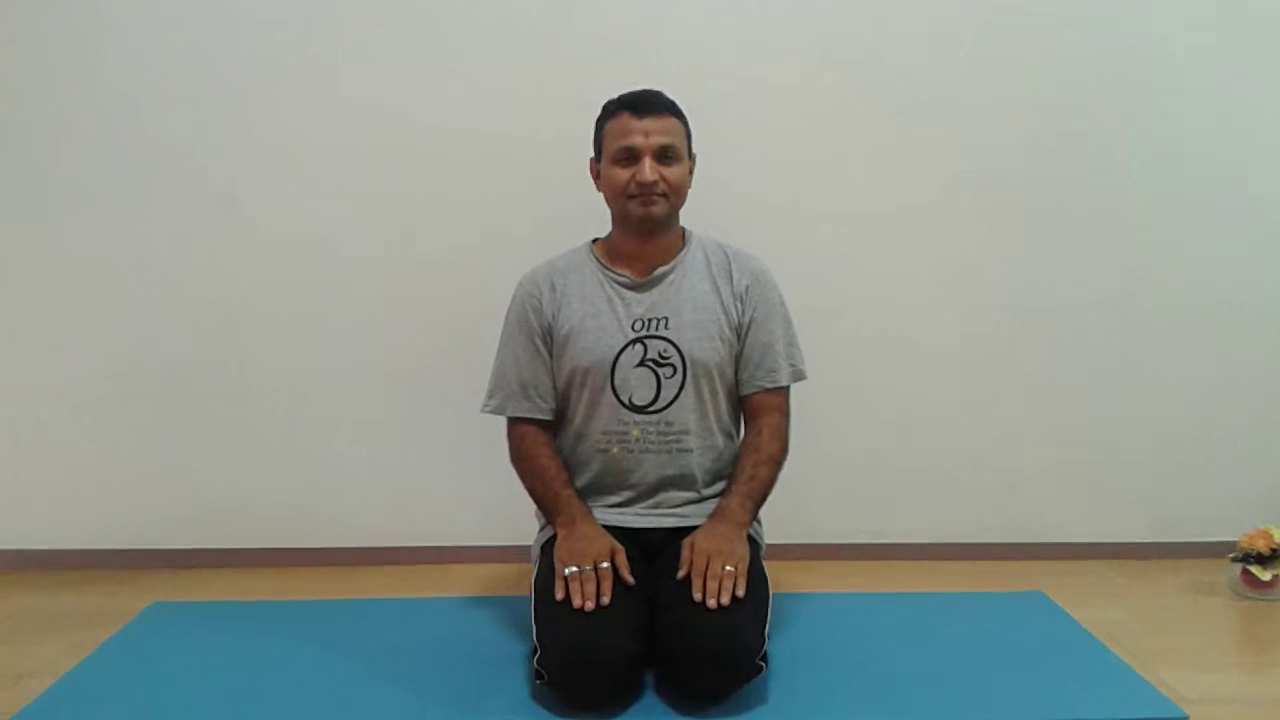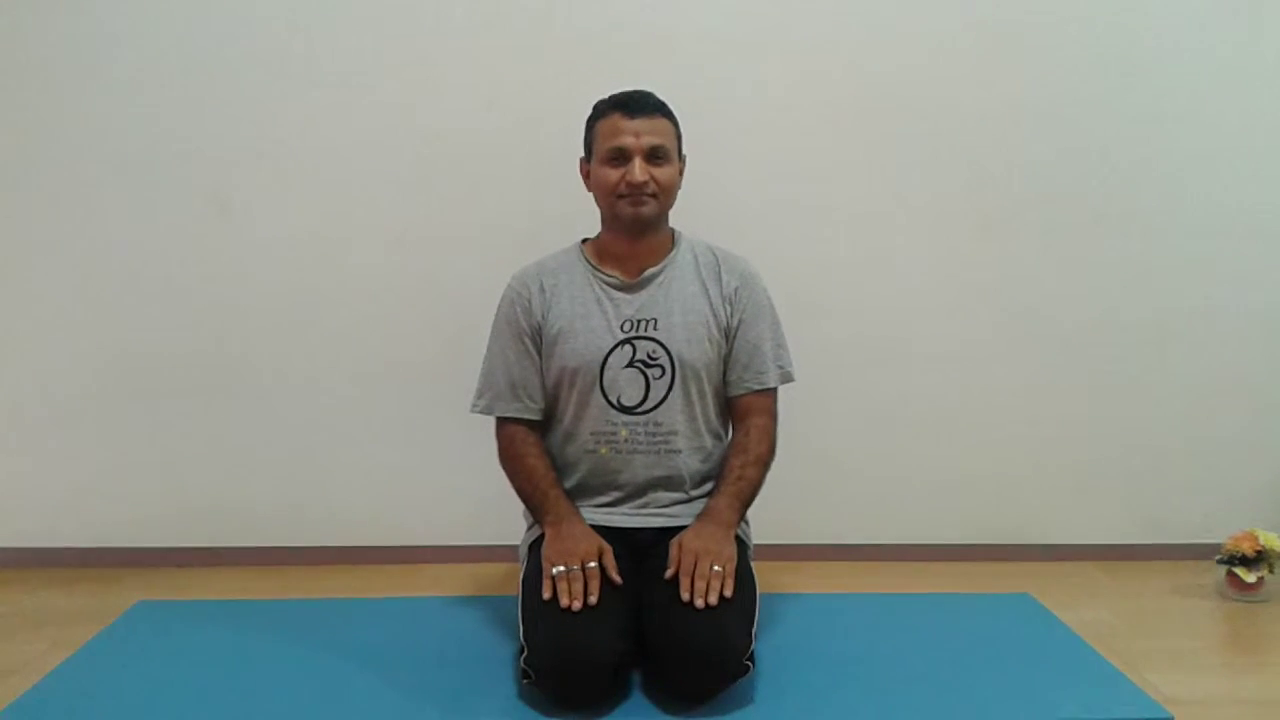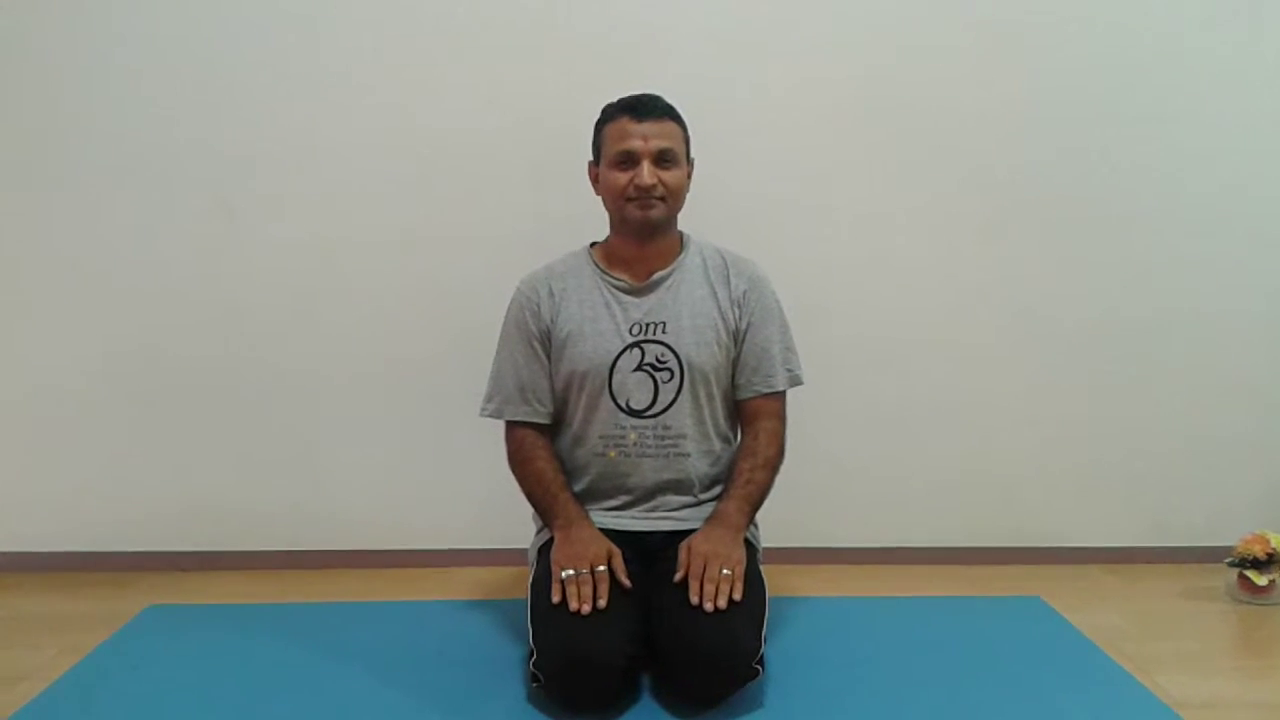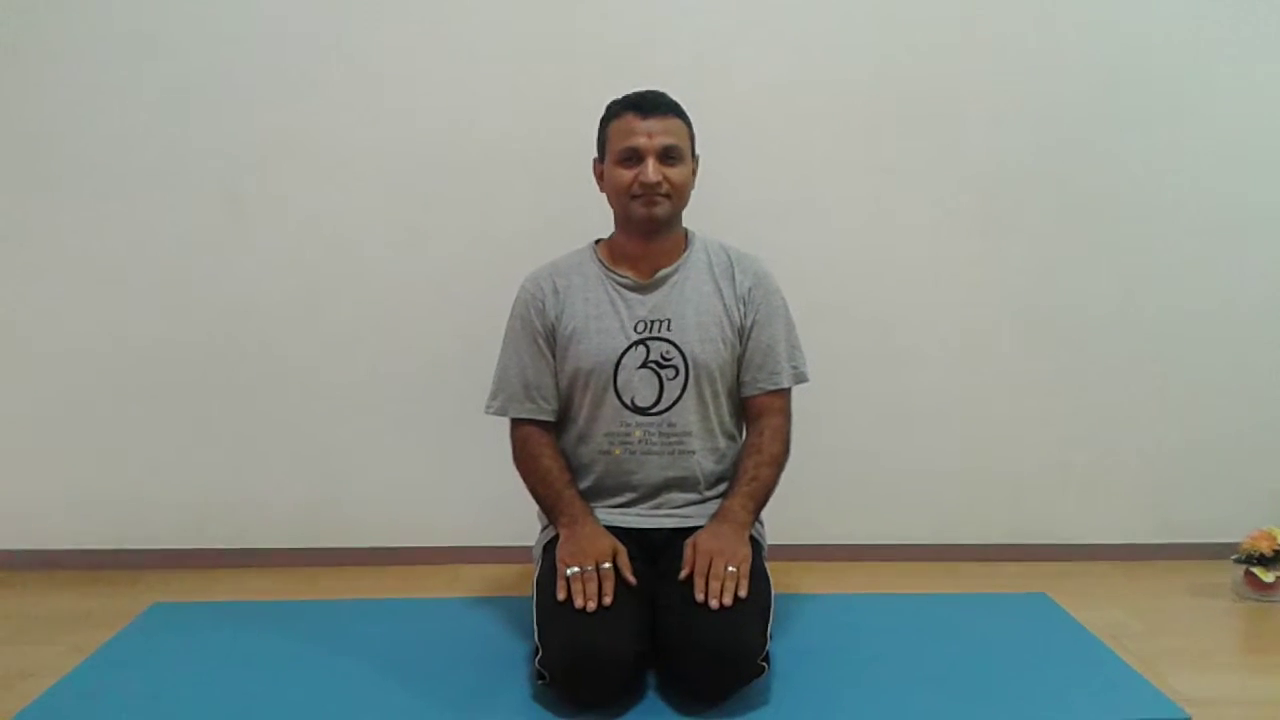
dt=0.4s
person 1, frame 1
left shoulder: (742, 279)
right shoulder: (546, 289)
left elbow: (768, 416)
right elbow: (528, 426)
left wrist: (731, 521)
right wrist: (575, 524)
left hip: (708, 518)
right hip: (590, 522)
left knee: (719, 662)
right knee: (585, 670)
left ankle: (668, 613)
right ankle: (630, 612)
person 1, frame 2
left shoulder: (730, 281)
right shoulder: (536, 290)
left elbow: (755, 418)
right elbow: (517, 427)
left wrist: (718, 522)
right wrist: (562, 524)
left hip: (696, 520)
right hip: (577, 522)
left knee: (704, 664)
right knee: (573, 671)
left ankle: (657, 614)
right ankle: (616, 613)
person 1, frame 3
left shoulder: (738, 284)
right shoulder: (544, 293)
left elbow: (764, 420)
right elbow: (526, 430)
left wrist: (727, 525)
right wrist: (571, 527)
left hip: (704, 522)
right hip: (586, 525)
left knee: (714, 667)
left ankle: (664, 618)
right ankle: (623, 618)
person 1, frame 4
left shoulder: (744, 281)
right shoulder: (549, 292)
left elbow: (769, 418)
right elbow: (531, 429)
left wrist: (732, 523)
right wrist: (576, 525)
left hip: (710, 521)
right hip: (592, 523)
left knee: (721, 663)
right knee: (587, 671)
left ankle: (670, 613)
right ankle: (630, 615)
